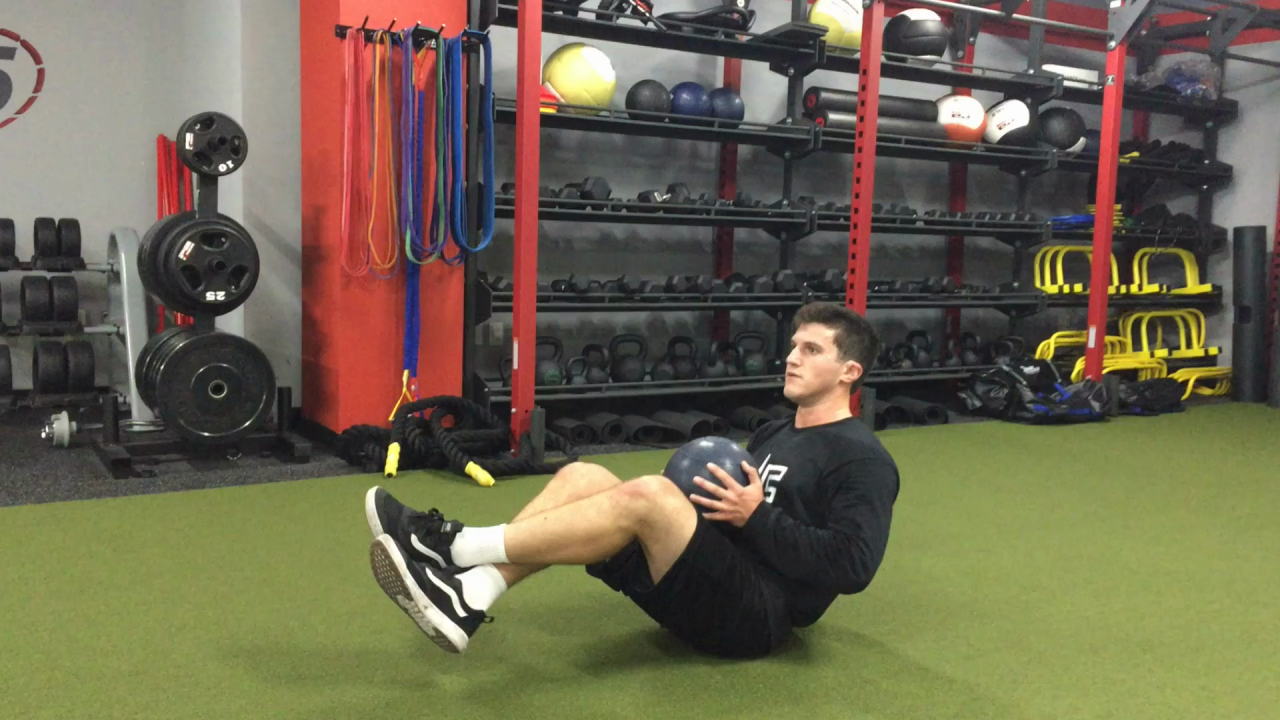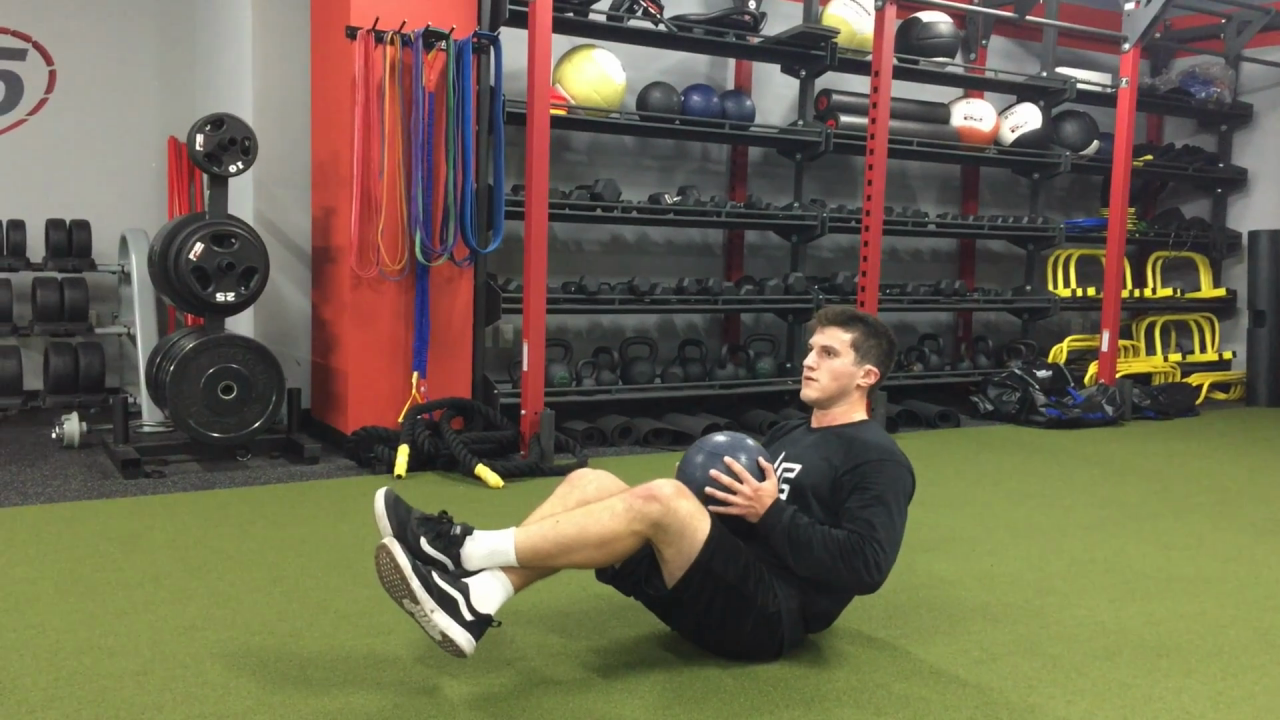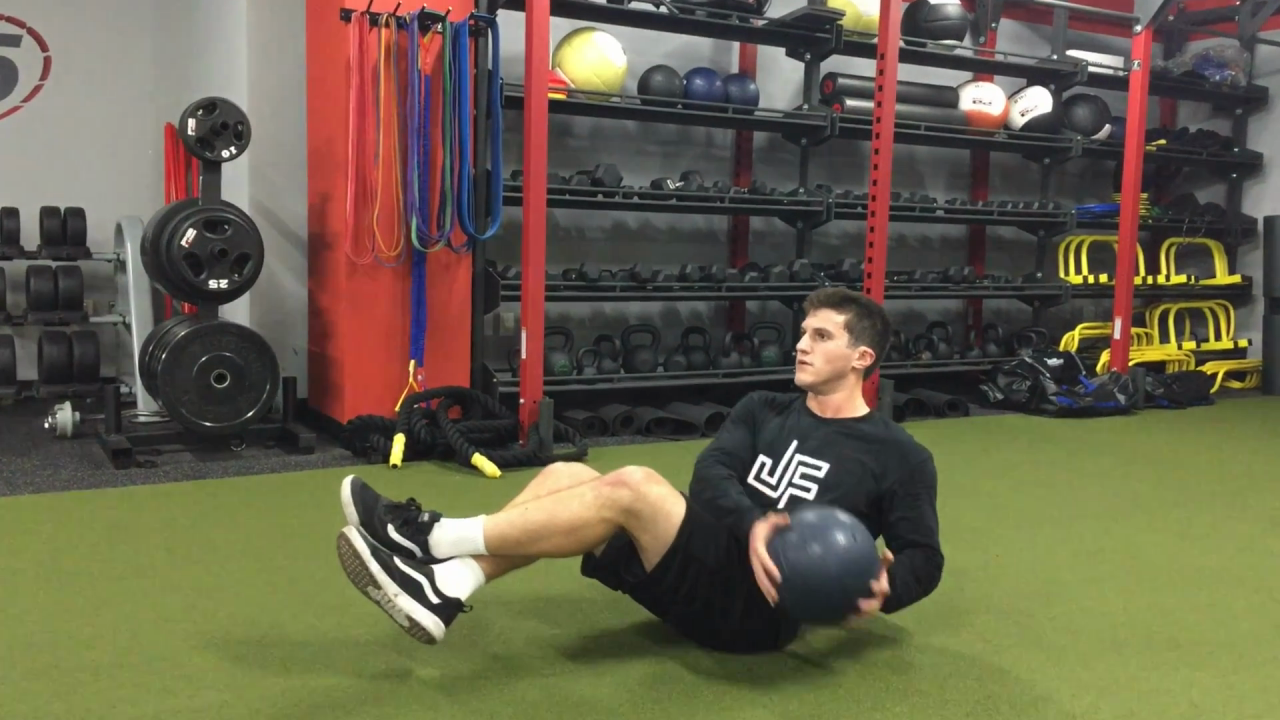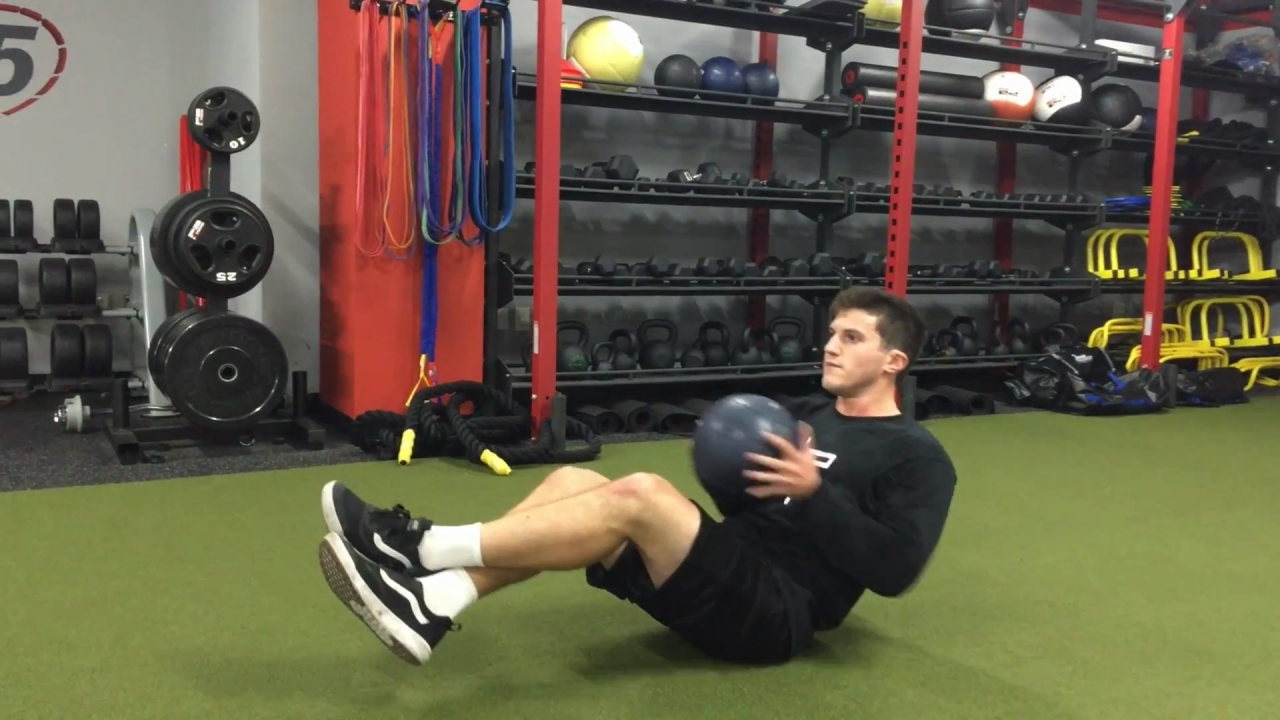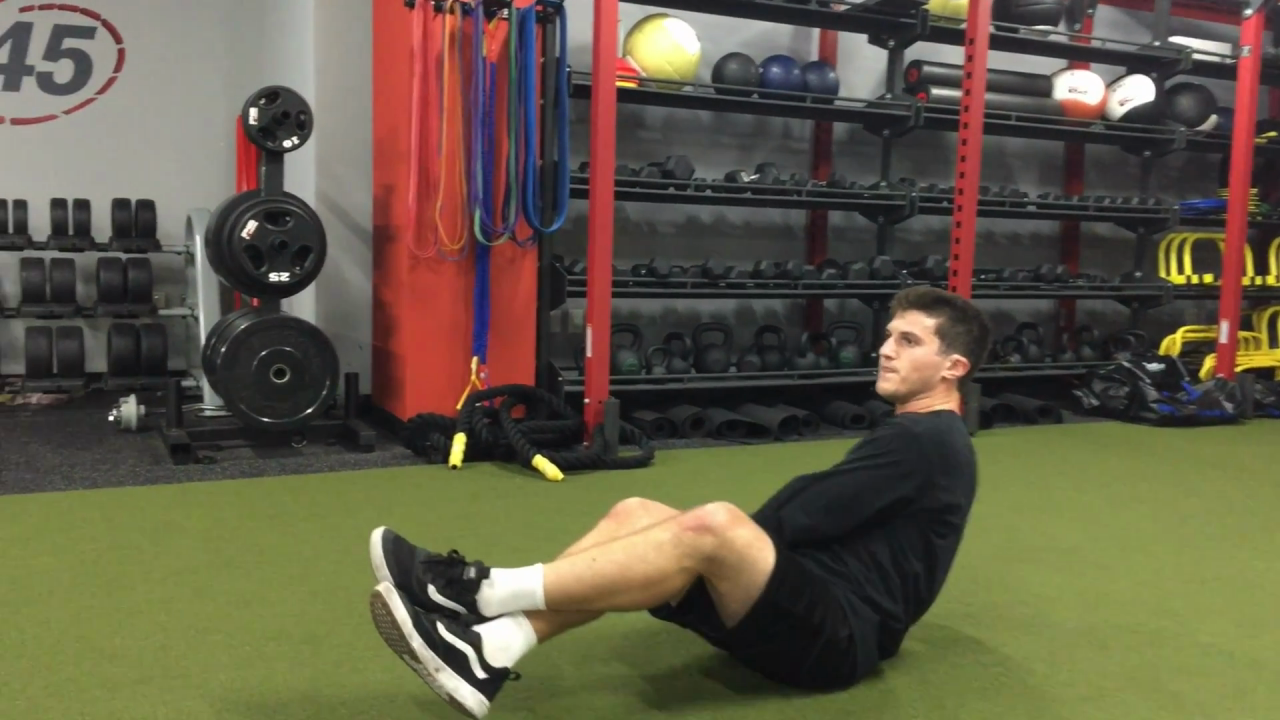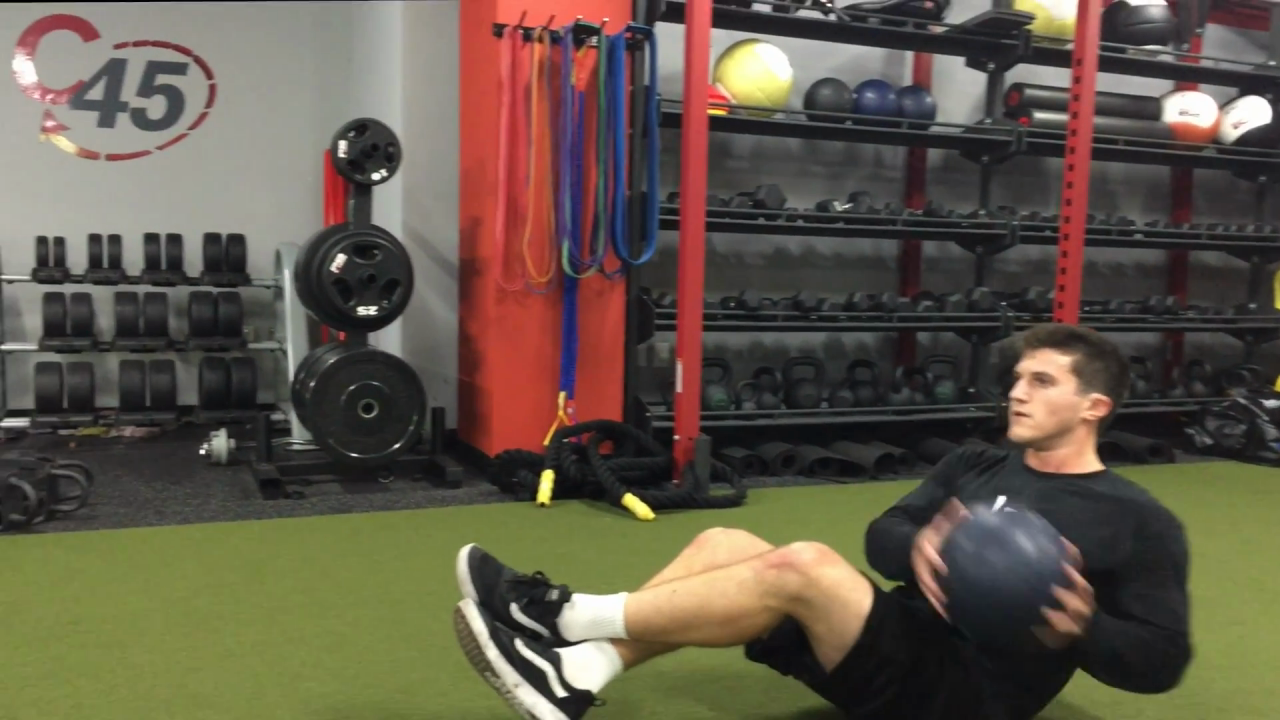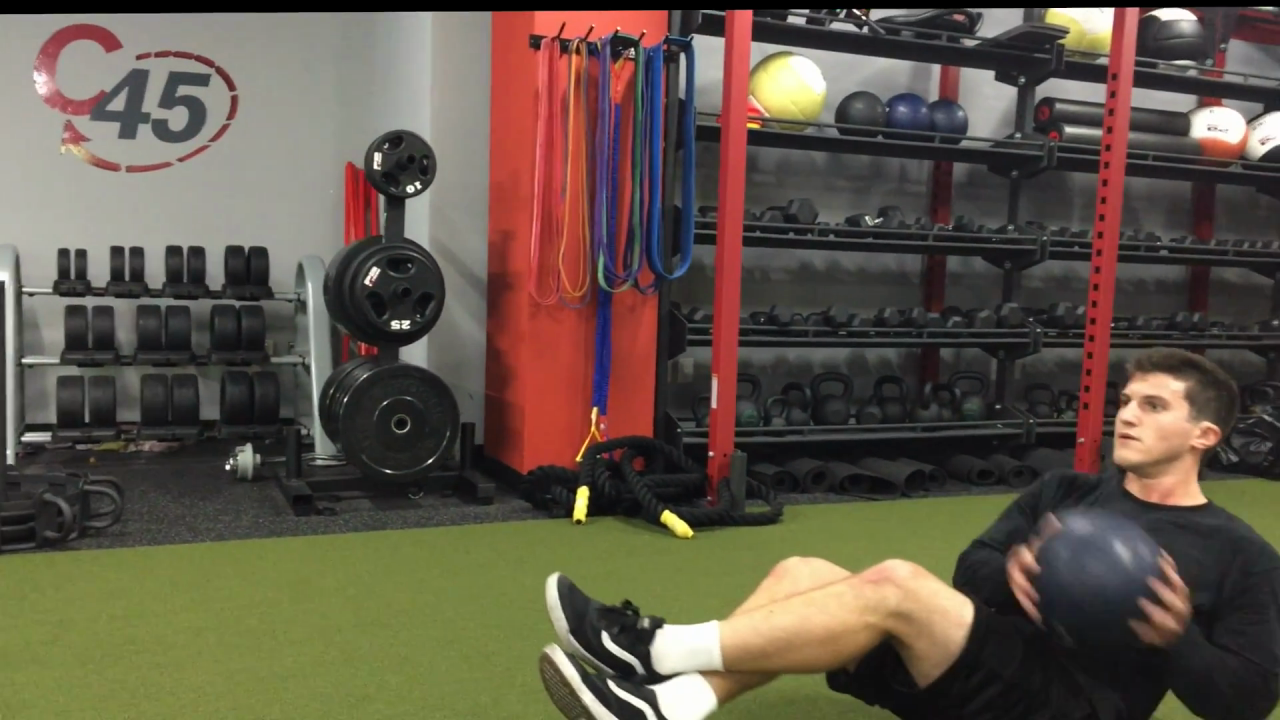
dt=0.7s
person 1, frame 1
left shoulder: (862, 460)
right shoulder: (775, 434)
left elbow: (851, 565)
left wrist: (757, 517)
right wrist: (703, 502)
left hip: (754, 612)
right hip: (709, 583)
left knee: (648, 494)
right knee: (581, 477)
left ankle: (462, 547)
right ankle: (466, 597)
person 1, frame 2
left shoulder: (876, 460)
right shoulder: (788, 434)
left elbow: (864, 565)
left wrist: (771, 514)
right wrist: (714, 500)
left hip: (767, 614)
right hip: (716, 586)
left knee: (662, 498)
right knee: (589, 483)
left ankle: (471, 548)
right ankle: (474, 600)
person 1, frame 3
left shoulder: (899, 457)
right shoulder: (763, 409)
left elbow: (923, 557)
right elbow: (710, 474)
left wrist: (884, 586)
right wrist: (753, 523)
left hip: (752, 601)
right hip: (707, 567)
left knee: (634, 485)
right knee: (566, 475)
left ankle: (439, 538)
right ankle: (442, 591)
person 1, frame 4
left shoulder: (916, 456)
right shoulder: (805, 415)
left elbow: (894, 568)
left wrist: (815, 493)
left hip: (773, 611)
right hip: (730, 571)
left knee: (642, 493)
right knee: (573, 481)
left ankle: (432, 547)
right ankle: (431, 605)
person 1, frame 5
left shoulder: (928, 440)
right shoulder: (910, 435)
left elbow: (807, 508)
left wrist: (742, 529)
right wrist: (751, 532)
left hip: (839, 633)
right hip: (802, 597)
left knee: (715, 524)
right knee: (637, 514)
left ankle: (490, 590)
right ankle: (487, 652)
person 1, frame 6
left shoulder: (1140, 523)
right shoulder: (981, 469)
left elbow: (1160, 659)
right elbow: (879, 537)
left wrist: (1078, 628)
right wrist: (918, 547)
right hip: (908, 644)
left knee: (804, 565)
right knee: (723, 545)
left ankle: (573, 616)
person 1, frame 7
right shoulder: (1069, 492)
right elbow: (974, 576)
left wrist: (1177, 640)
right wrist: (1010, 574)
left knee: (899, 584)
right knee: (803, 574)
left ankle: (662, 648)
